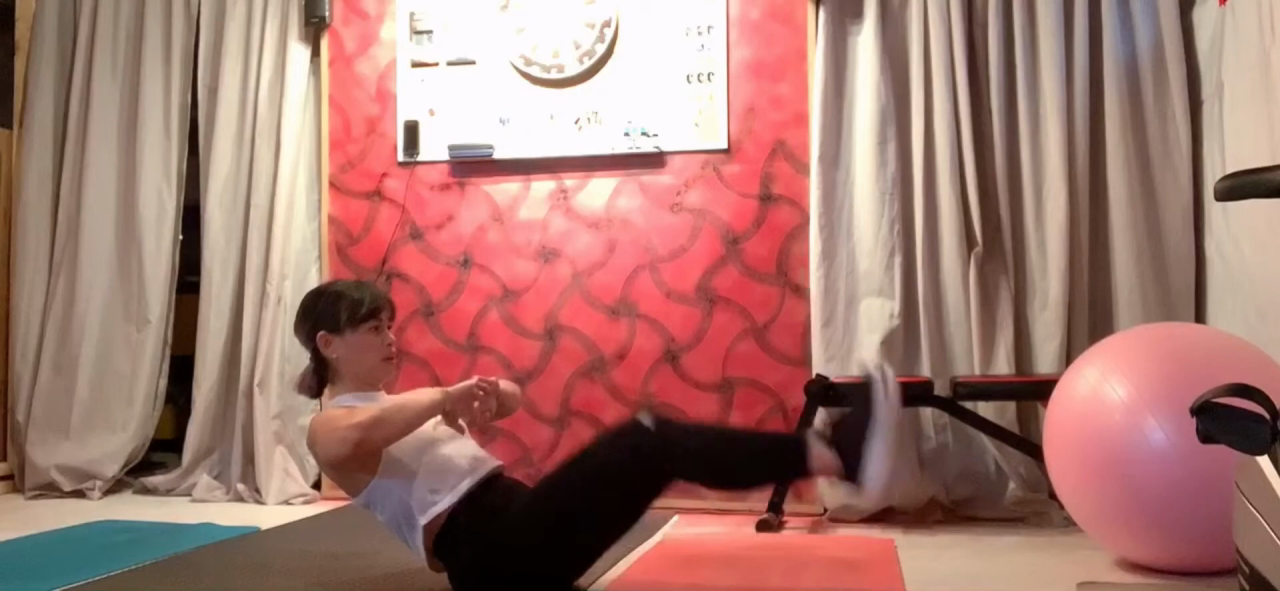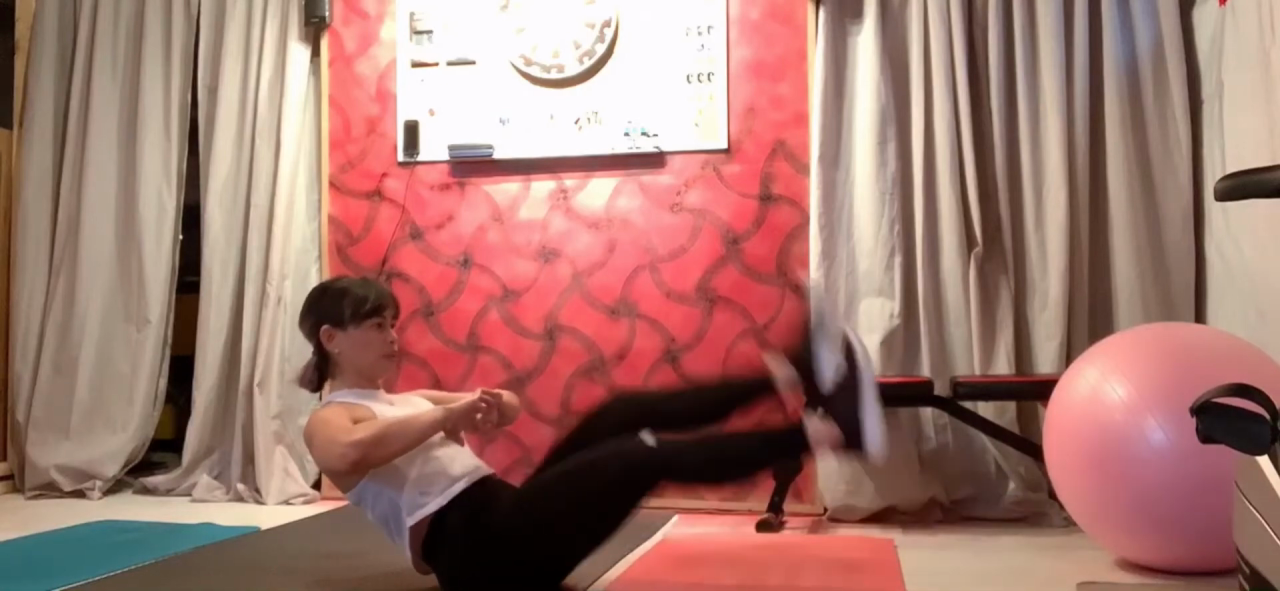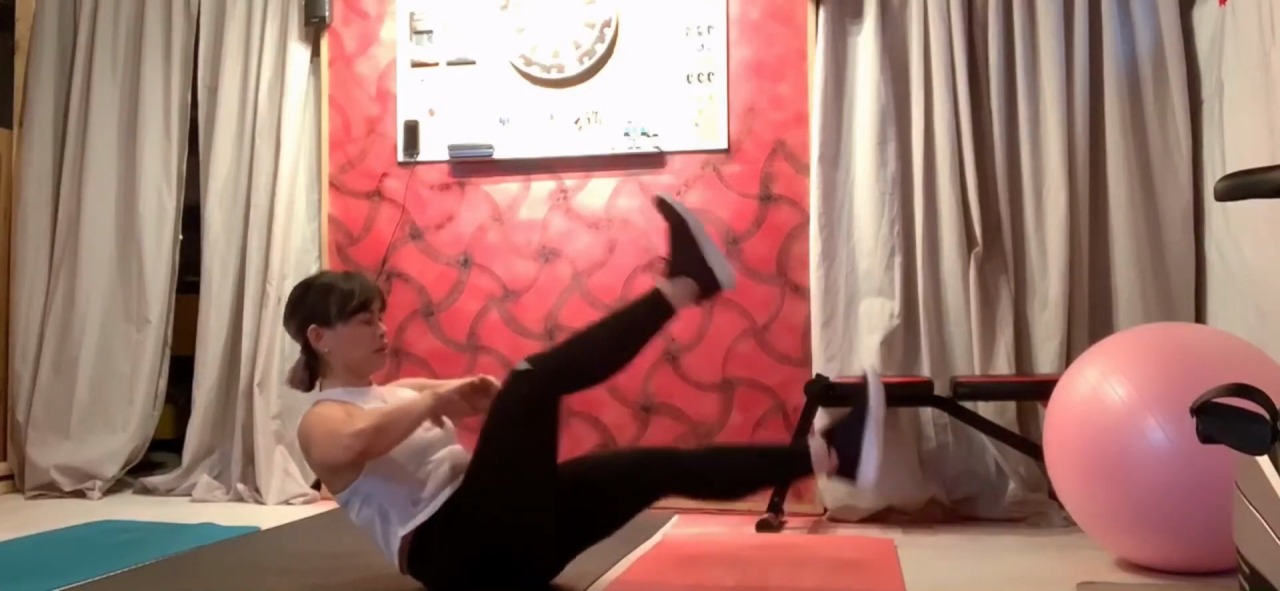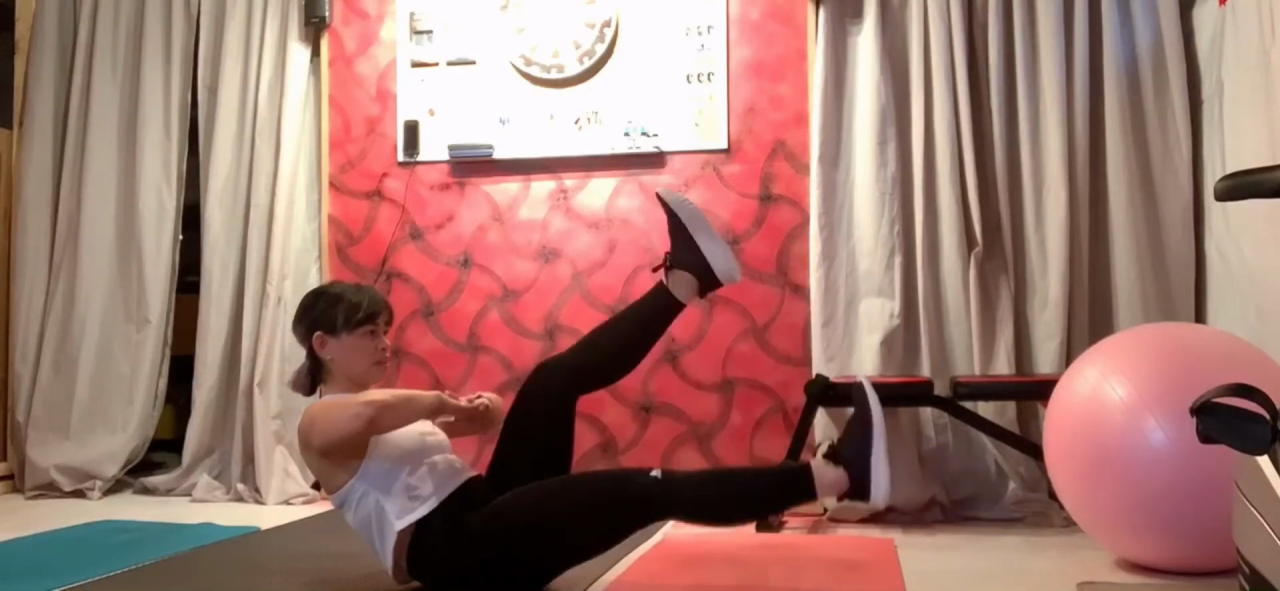
dt=1s
person 1, frame 1
left shoulder: (398, 404)
right shoulder: (331, 425)
left elbow: (511, 399)
right elbow: (347, 443)
left wrist: (484, 393)
right wrist: (442, 398)
left hip: (519, 521)
left knee: (661, 445)
right knee: (648, 438)
left ankle: (824, 446)
right ankle: (831, 454)
person 1, frame 2
left shoulder: (400, 403)
right shoulder: (328, 423)
left elbow: (507, 409)
right elbow: (348, 455)
left wrist: (486, 402)
right wrist: (444, 417)
left hip: (509, 526)
left knee: (623, 413)
right knee: (648, 455)
left ankle: (787, 376)
right ankle: (824, 430)
person 1, frame 3
left shoulder: (394, 393)
right shoulder: (322, 422)
left elbow: (469, 398)
right elbow: (352, 444)
left wrist: (474, 393)
right wrist: (436, 399)
left hip: (511, 536)
left knee: (662, 466)
right knee: (535, 380)
left ankle: (828, 456)
right ankle: (681, 287)
person 1, frame 4
left shoulder: (394, 406)
right shoulder: (321, 425)
left elbow: (492, 411)
right elbow: (365, 417)
left wrist: (474, 408)
right wrist: (440, 403)
left hip: (493, 516)
left knee: (554, 380)
right knee: (648, 489)
left ankle: (683, 281)
right ankle: (833, 475)
